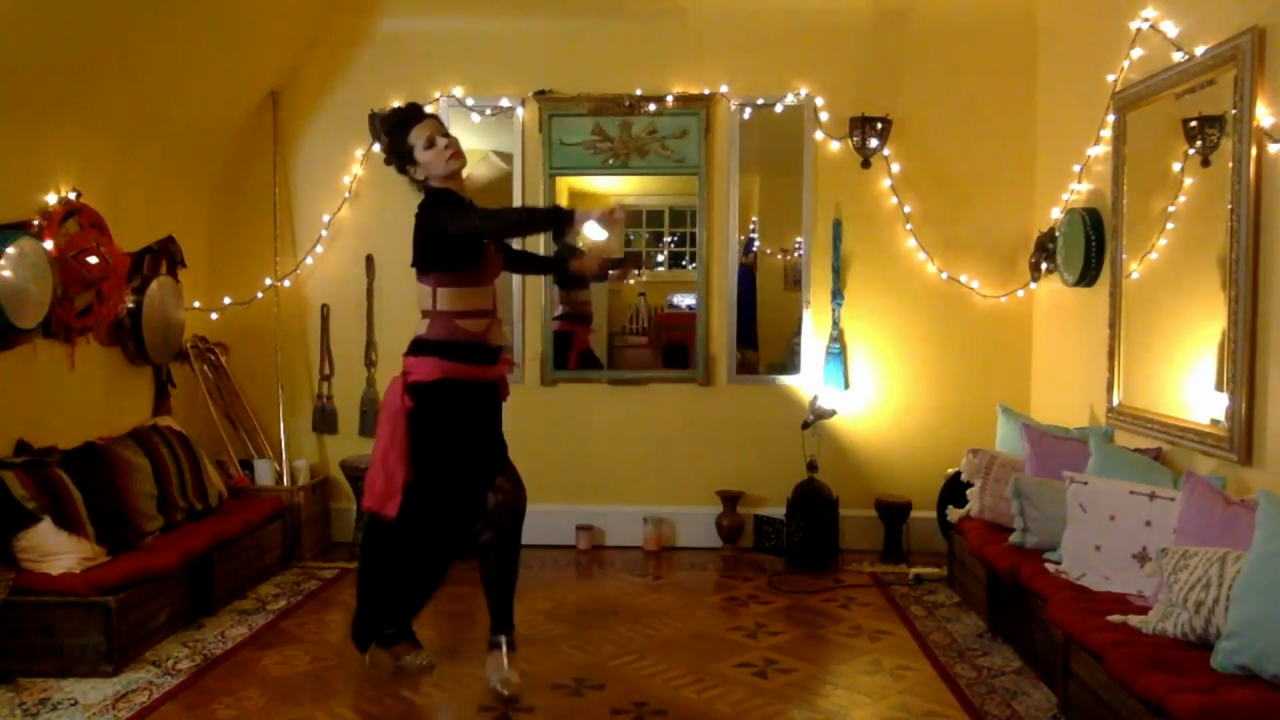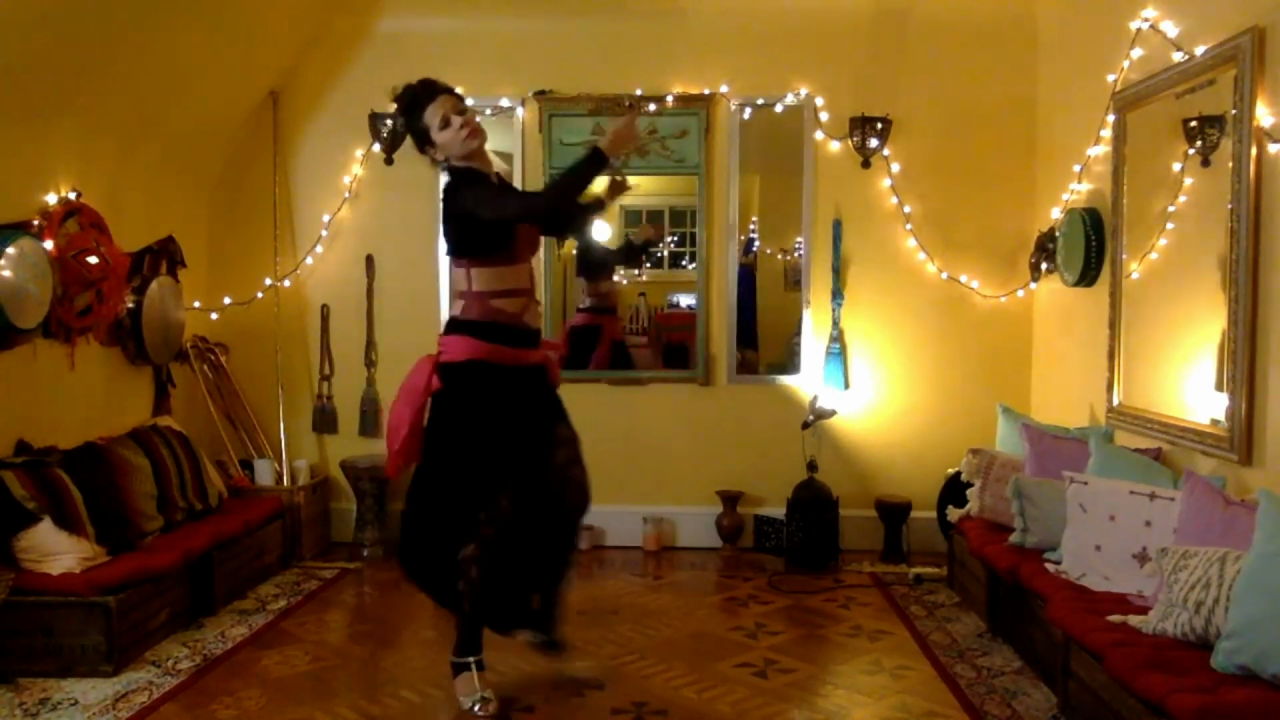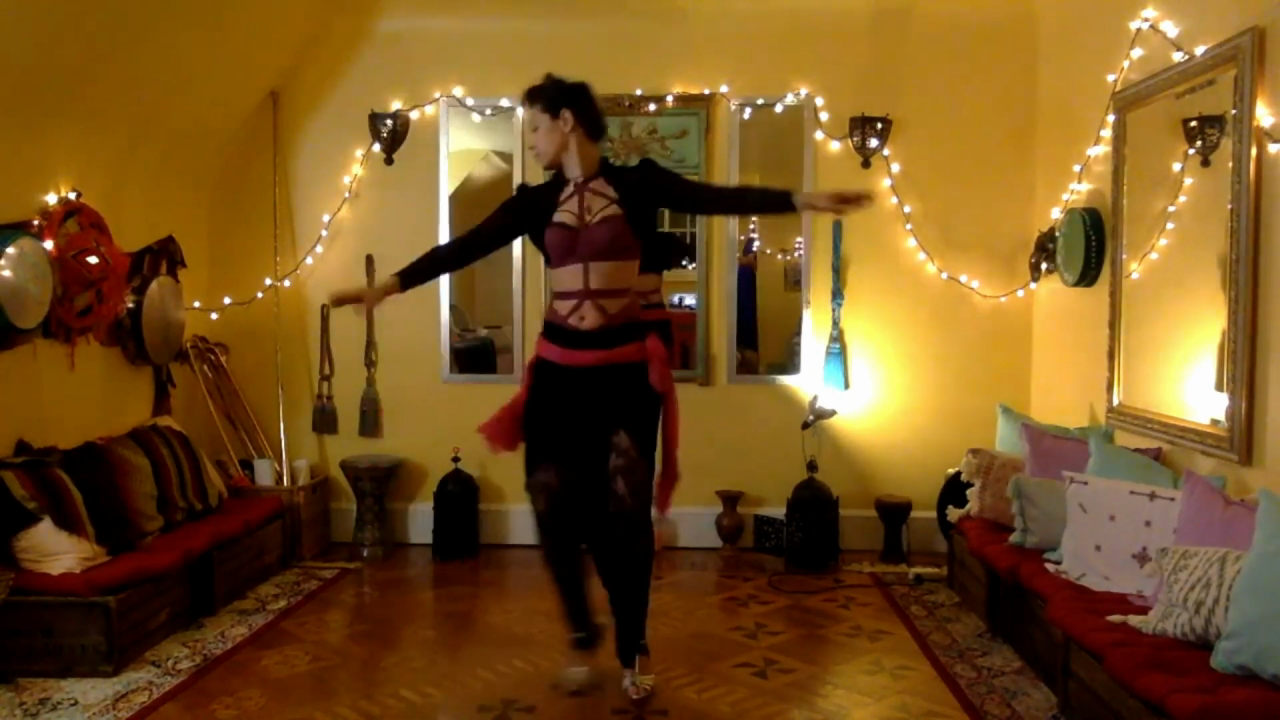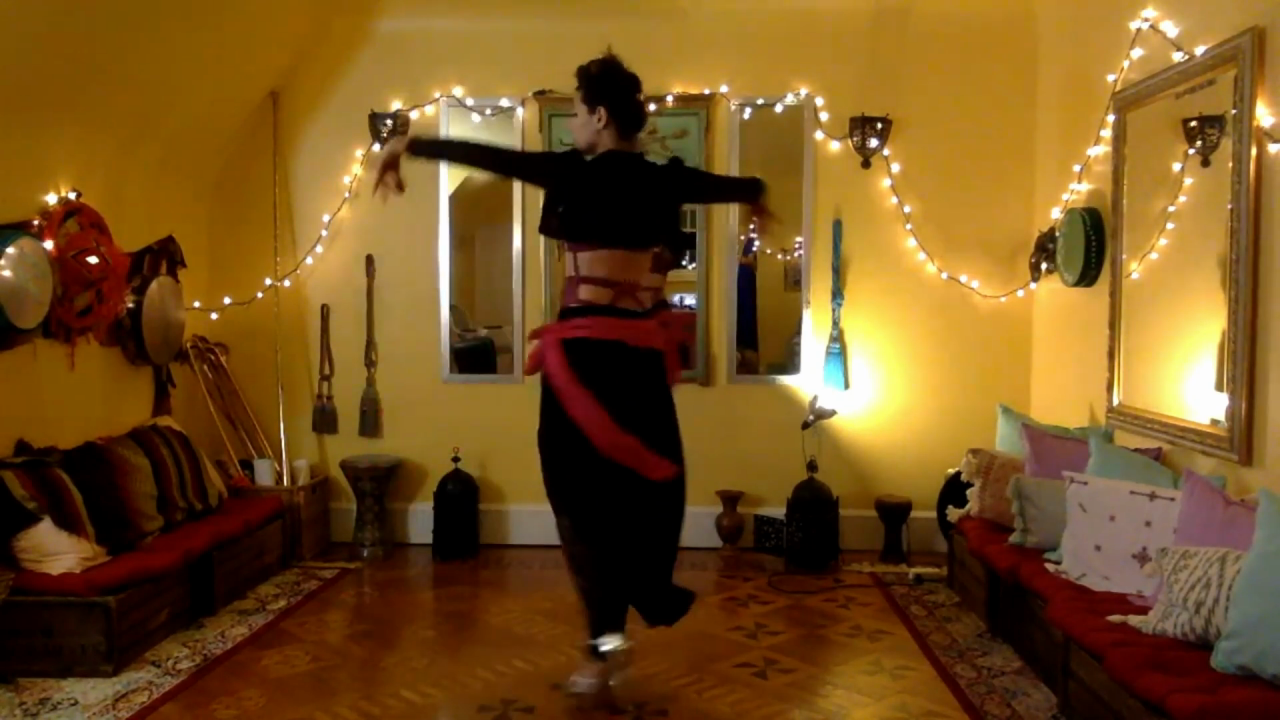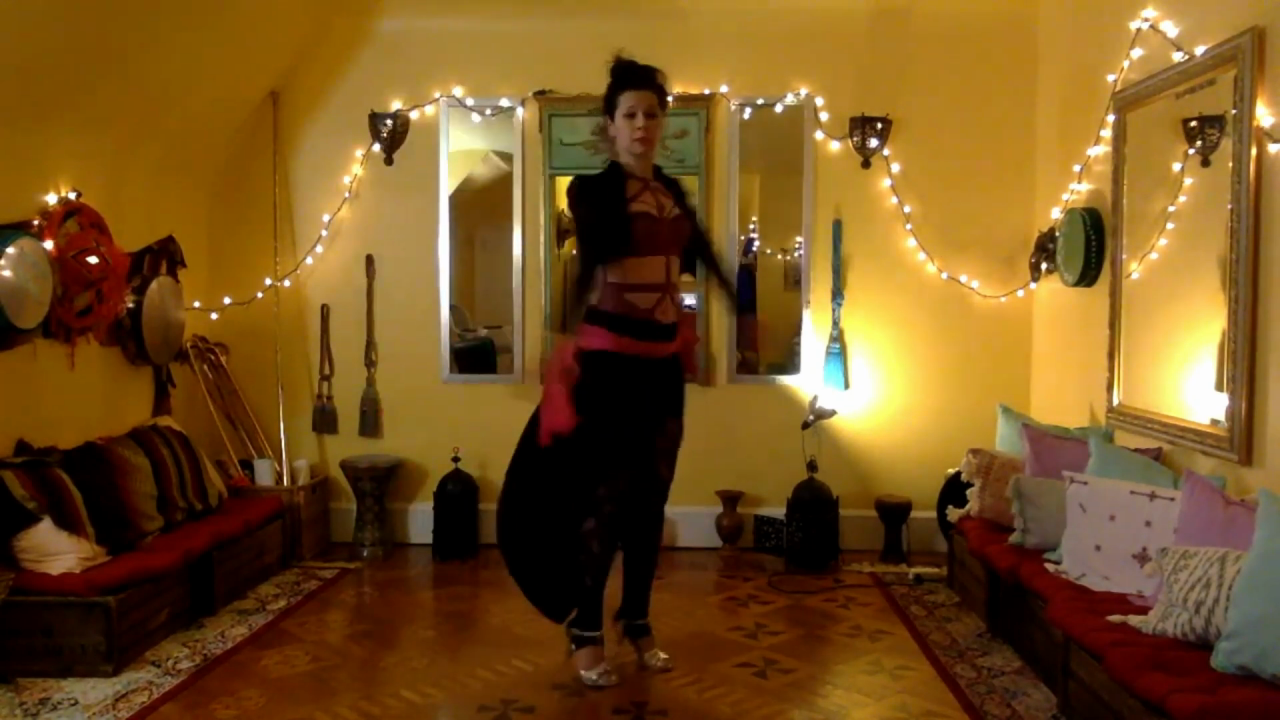
dt=0.5s
person 1, frame 1
left shoulder: (464, 214)
right shoulder: (438, 210)
left elbow: (508, 256)
right elbow: (502, 223)
left wrist: (570, 264)
right wrist: (571, 216)
left hip: (473, 375)
right hip: (444, 377)
left knee: (445, 510)
right knee: (501, 499)
left ankle: (389, 631)
right ankle: (499, 640)
person 1, frame 2
left shoulder: (496, 186)
right shoulder: (463, 191)
left elbow: (555, 220)
right elbow: (533, 207)
left wrist: (604, 199)
right wrist: (605, 149)
left hip: (525, 361)
right hip: (478, 363)
left knee: (567, 497)
right knee: (486, 512)
left ankle: (542, 621)
right ankle: (466, 661)
person 1, frame 3
left shoulder: (637, 180)
right shoulder: (536, 201)
left elbow: (717, 198)
right elbow: (469, 245)
left wrist: (801, 199)
right wrist: (390, 284)
left hip: (626, 365)
right hip: (560, 365)
left knee: (627, 508)
right knee: (553, 508)
left ankle: (634, 648)
right ankle: (584, 636)
person 1, frame 4
left shoulder: (574, 173)
right shoulder: (664, 179)
left elbow: (489, 159)
right elbow: (743, 188)
left wrist: (407, 145)
right wrist: (758, 196)
left hip: (580, 346)
right hip: (642, 344)
left knee: (572, 493)
right knee: (634, 488)
left ankle: (608, 635)
right ankle: (609, 629)
person 1, frame 5
left shoulder: (673, 190)
right shoulder: (596, 190)
left elbow: (701, 254)
right elbow: (588, 260)
left wrist: (734, 304)
right wrist: (563, 338)
left hip: (662, 356)
right hip: (610, 353)
left knee: (650, 495)
right knee: (606, 495)
left ankle: (636, 622)
right ankle: (584, 633)
